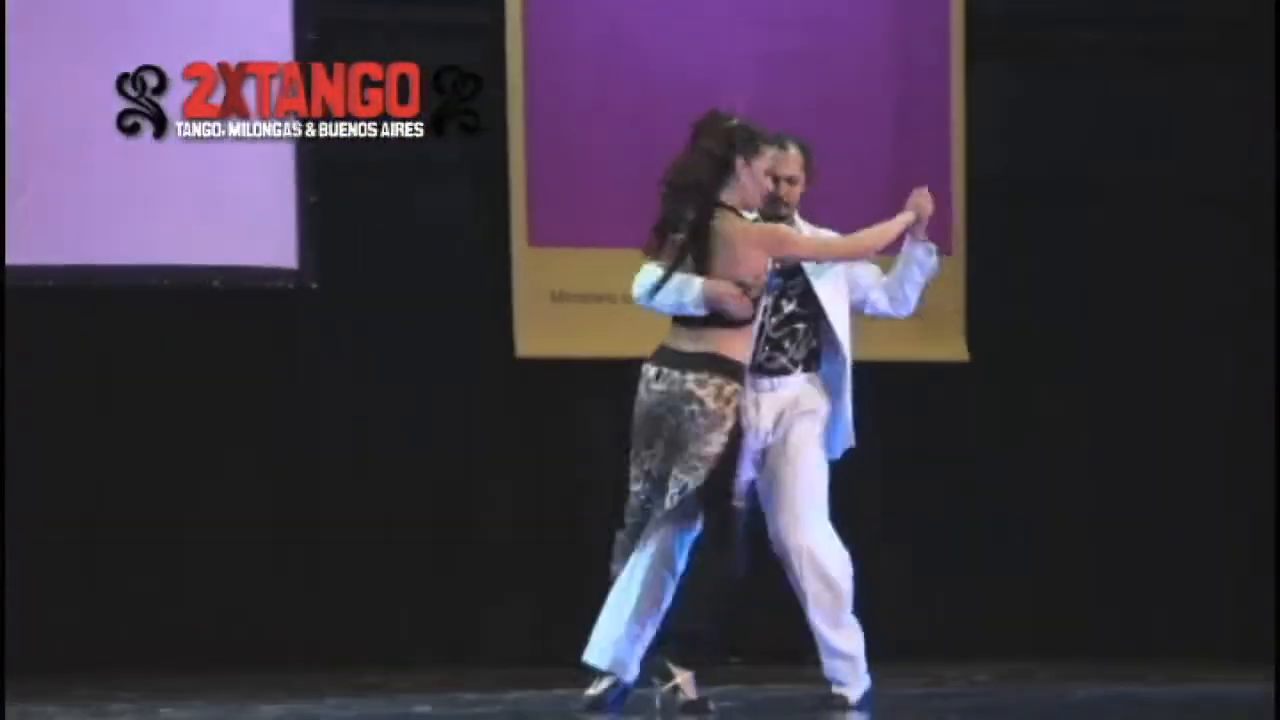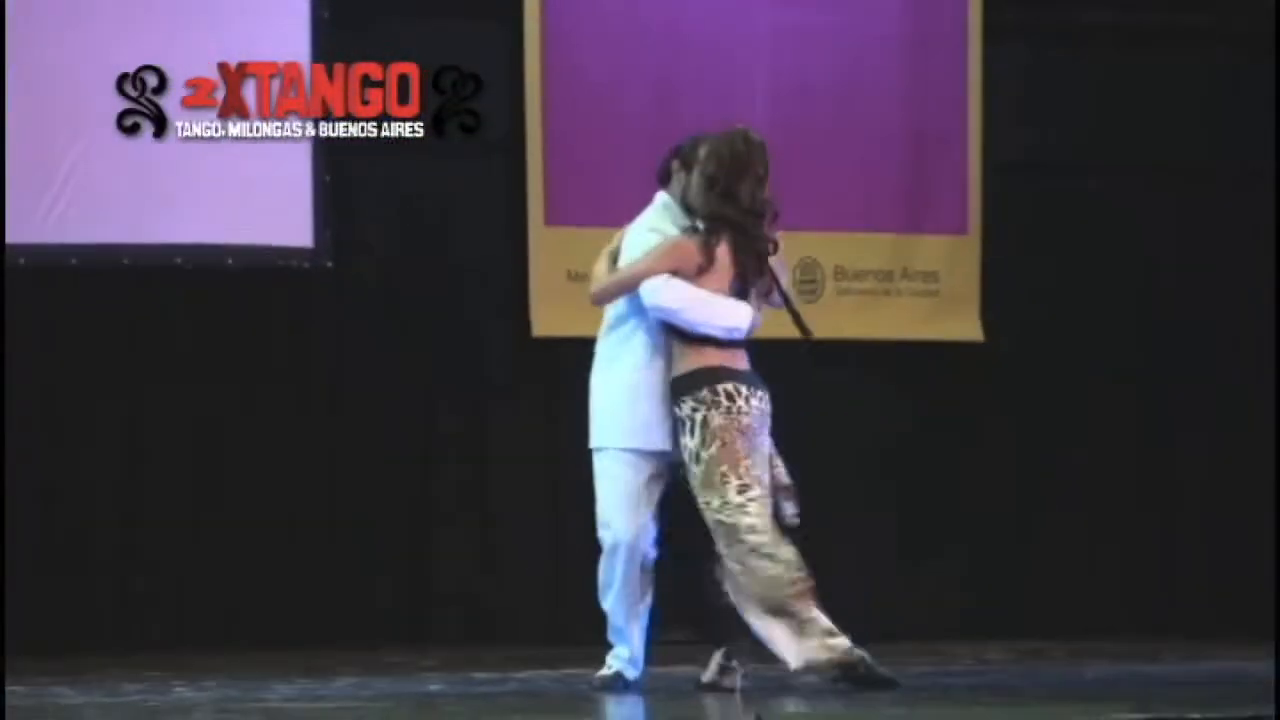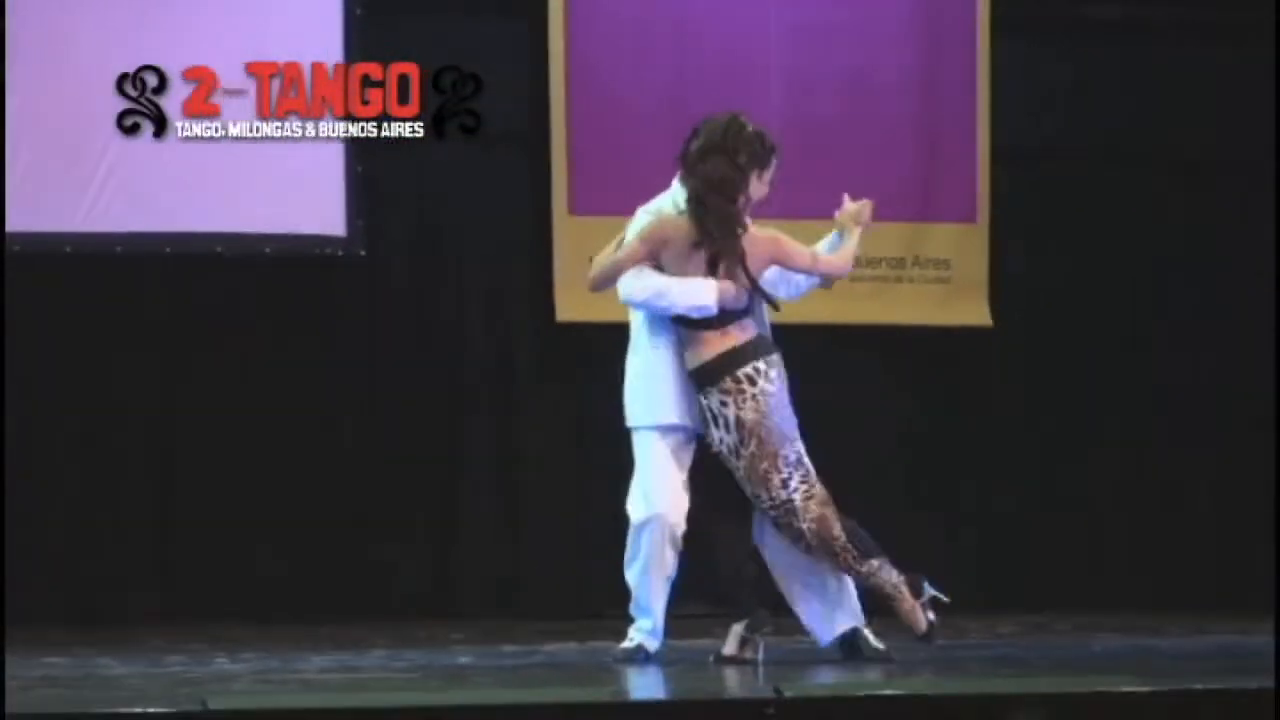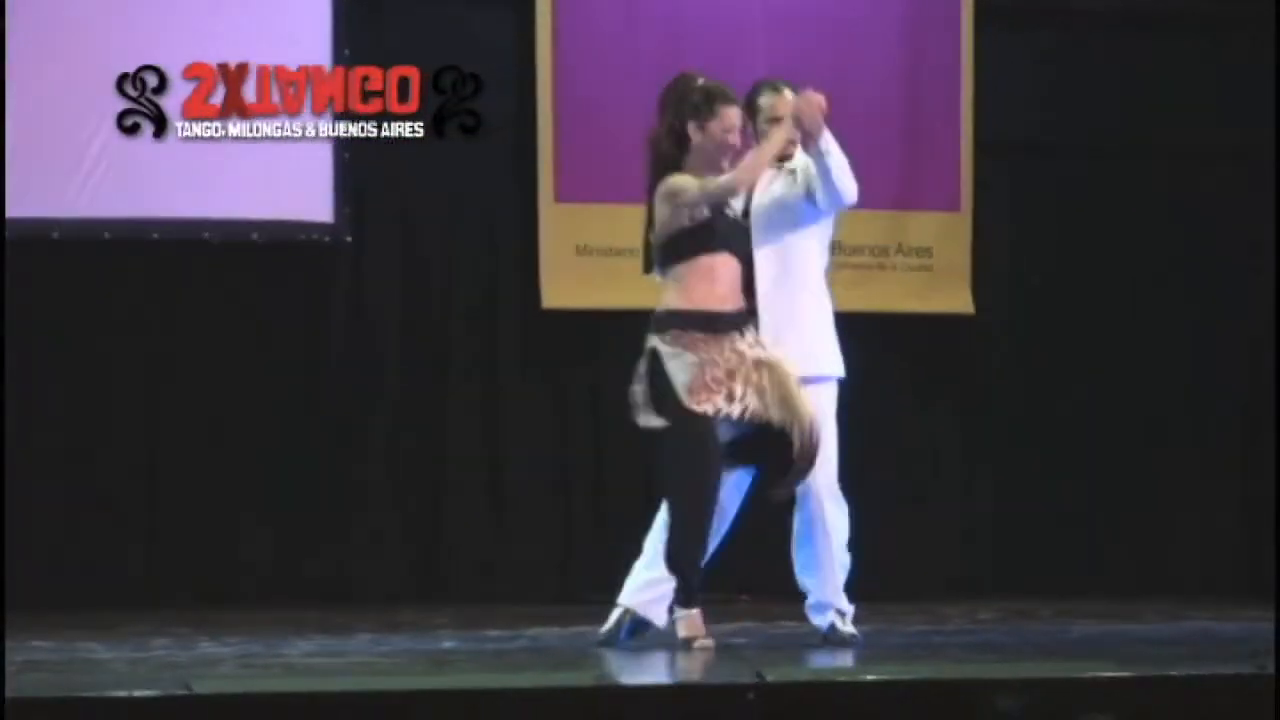
dt=0.5s
person 1, frame 1
left shoulder: (681, 230)
right shoulder: (761, 237)
left elbow: (653, 285)
right elbow: (861, 249)
right wrist: (911, 218)
left hip: (662, 377)
right hip: (709, 394)
left knee: (653, 522)
right knee: (722, 530)
left ankle: (613, 662)
right ankle: (678, 672)
person 1, frame 2
left shoulder: (684, 251)
right shoulder: (761, 258)
left elbow: (599, 292)
left wrist: (607, 255)
left hip: (708, 404)
right hip: (747, 396)
left knee: (743, 527)
right knee: (748, 528)
left ankle: (818, 641)
person 1, frame 3
left shoulder: (669, 228)
right shoulder: (761, 239)
left elbow: (597, 280)
right elbow: (834, 266)
left wrist: (621, 244)
right wrist: (851, 227)
left hip: (725, 390)
right hip: (759, 374)
left knee: (792, 503)
person 1, frame 4
left shoulder: (708, 201)
right shoulder: (675, 187)
right elbow: (726, 187)
right wrist: (784, 129)
left hip: (730, 340)
right hip: (686, 342)
left knee: (792, 443)
right knee: (694, 484)
right ankle: (687, 609)
person 2, frame 1
left shoulder: (825, 247)
left elbow: (897, 299)
right elbow: (648, 284)
left wrist: (917, 239)
right wrist: (696, 291)
left hip: (797, 403)
left knee: (802, 537)
left ankle: (849, 675)
person 2, frame 2
right shoulder: (651, 232)
right elbow: (661, 295)
right wrist: (742, 317)
right hip: (637, 413)
right knee: (629, 537)
right ankle: (625, 658)
person 2, frame 3
right shoulder: (659, 217)
left elbow: (786, 282)
right elbow: (634, 286)
left wrist: (842, 239)
right wrist: (712, 292)
right hip: (668, 393)
right knee: (658, 513)
left ankle: (844, 623)
right ankle: (645, 629)
person 2, frame 4
left shoulder: (812, 176)
left elbow: (842, 191)
left wrist: (818, 132)
left hip: (798, 352)
left knee: (817, 483)
left ankle: (831, 611)
right ankle: (642, 603)
